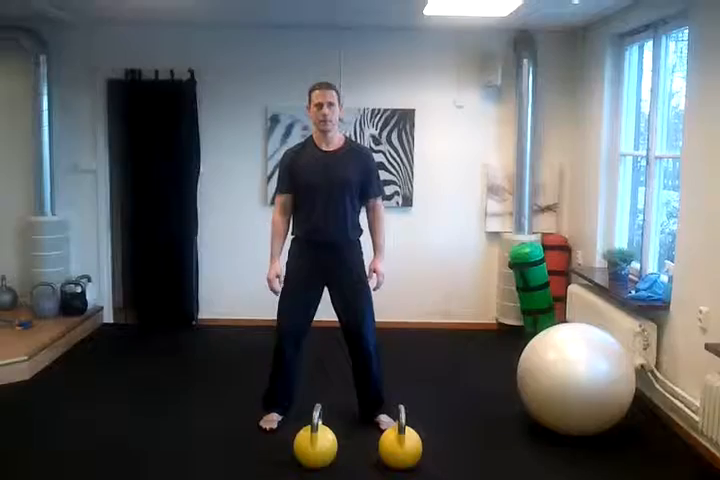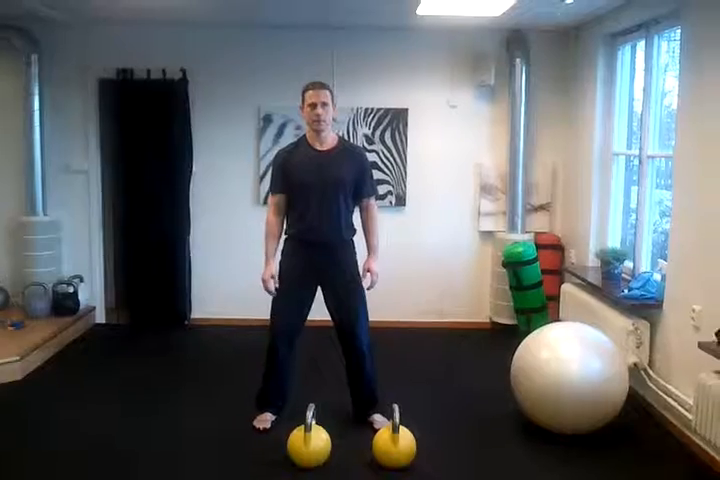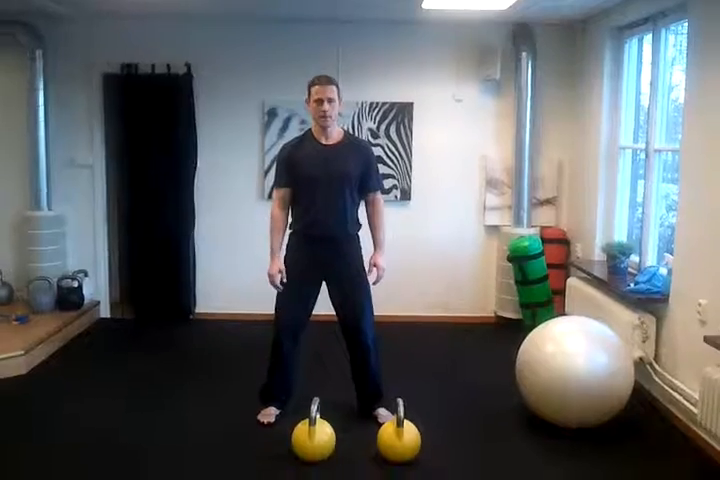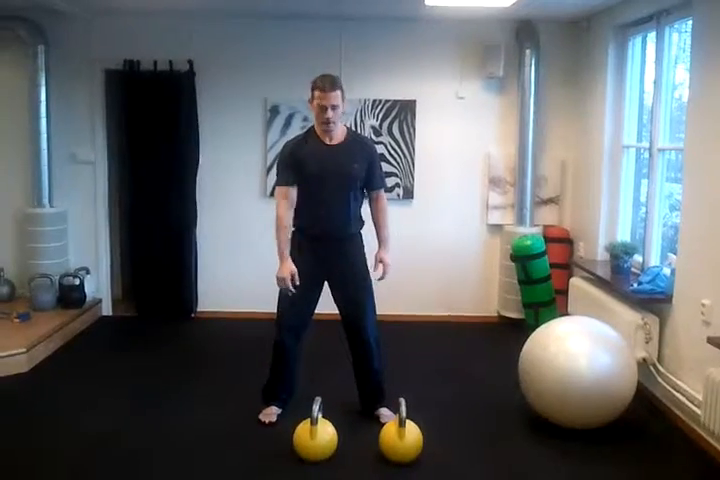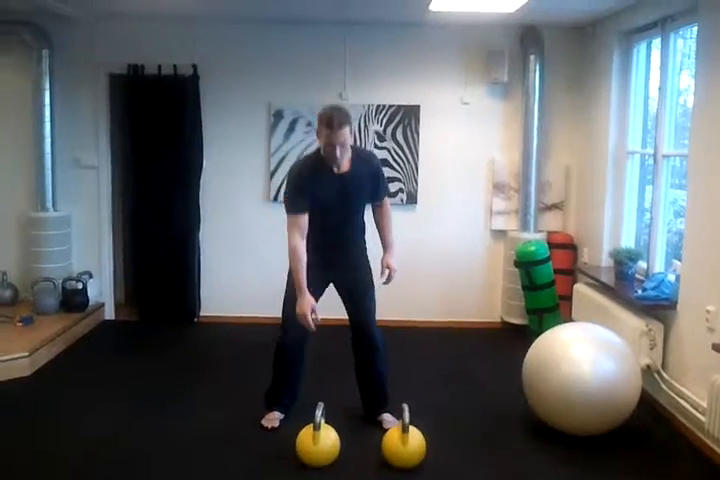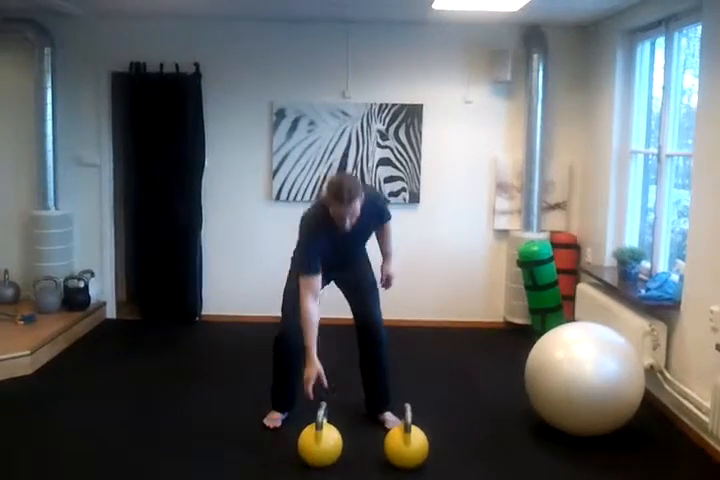
dt=0.2s
person 1, frame 1
left shoulder: (361, 157)
right shoulder: (294, 158)
left elbow: (374, 208)
right elbow: (282, 211)
left wrist: (379, 256)
right wrist: (275, 260)
left hip: (347, 256)
right hip: (304, 256)
left knee: (362, 334)
right knee: (289, 333)
left ankle: (373, 408)
right ankle: (276, 405)
person 1, frame 2
left shoulder: (354, 157)
right shoulder: (287, 158)
left elbow: (368, 208)
right elbow: (276, 211)
left wrist: (373, 255)
right wrist: (269, 260)
left hip: (340, 255)
right hip: (297, 256)
left knee: (355, 333)
right knee: (282, 332)
left ankle: (366, 407)
right ankle: (269, 405)
person 1, frame 3
left shoulder: (360, 151)
right shoulder: (292, 151)
left elbow: (374, 202)
right elbow: (280, 206)
left wrist: (379, 250)
right wrist: (275, 256)
left hip: (346, 250)
right hip: (302, 251)
left knee: (360, 328)
right knee: (287, 327)
left ankle: (371, 403)
right ankle: (274, 400)
person 1, frame 4
left shoulder: (364, 148)
right shoulder: (295, 149)
left elbow: (377, 197)
right elbow: (285, 205)
left wrist: (384, 246)
right wrist: (284, 258)
left hip: (348, 248)
right hip: (305, 249)
left knee: (363, 327)
right knee: (289, 326)
left ankle: (374, 402)
right ankle: (275, 399)
person 1, frame 5
left shoulder: (369, 164)
right shoulder: (302, 173)
left elbow: (381, 205)
right elbow: (296, 236)
left wrist: (388, 250)
right wrist: (303, 292)
left hip: (352, 254)
right hip: (312, 257)
left knee: (367, 329)
right knee: (292, 330)
left ankle: (377, 407)
right ankle: (278, 405)
person 1, frame 6
left shoulder: (375, 200)
right shoulder: (312, 224)
left elbow: (384, 224)
right elbow: (309, 297)
left wrist: (387, 260)
right wrist: (312, 359)
left hip: (354, 259)
right hip: (310, 268)
left knee: (372, 326)
right knee: (288, 332)
left ankle: (380, 407)
right ankle: (280, 405)
